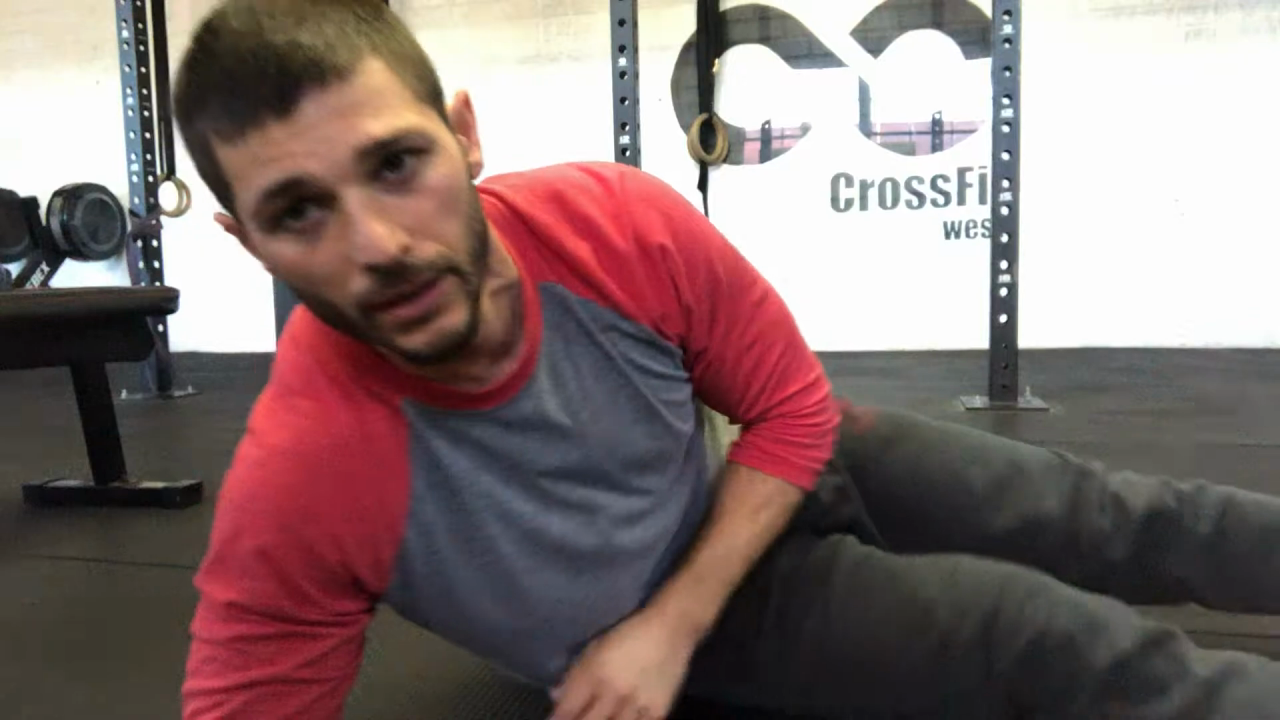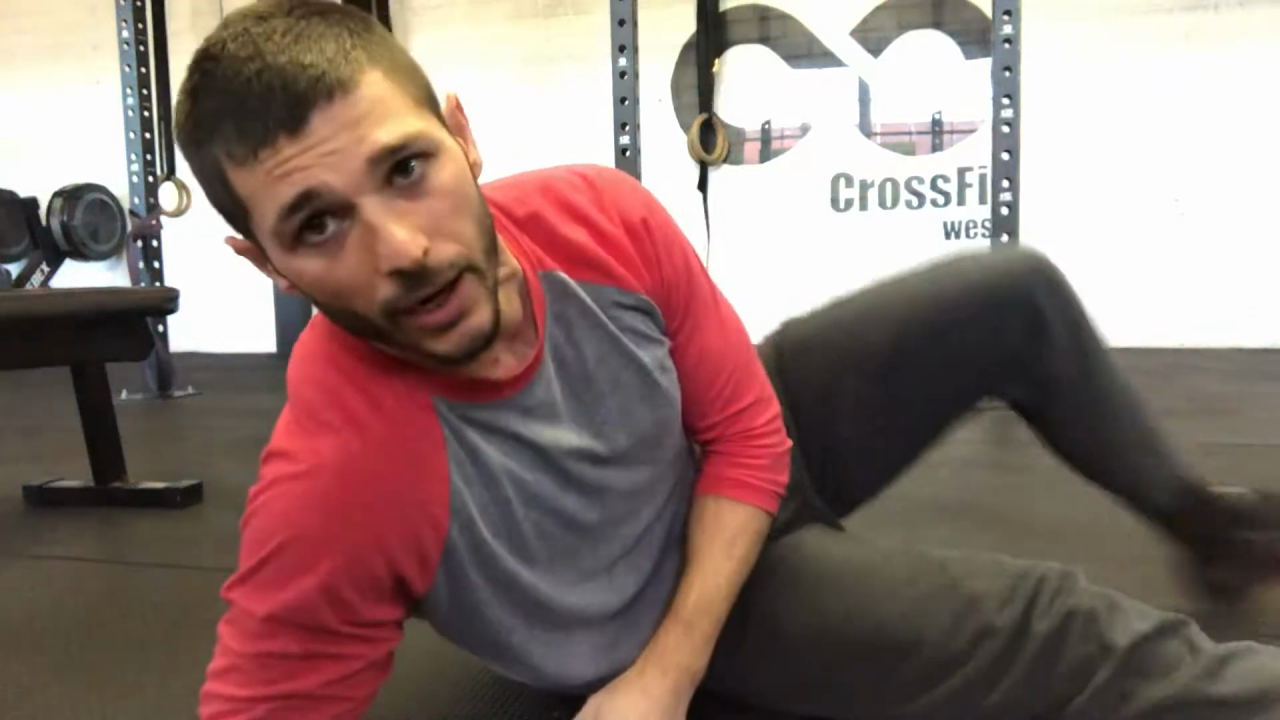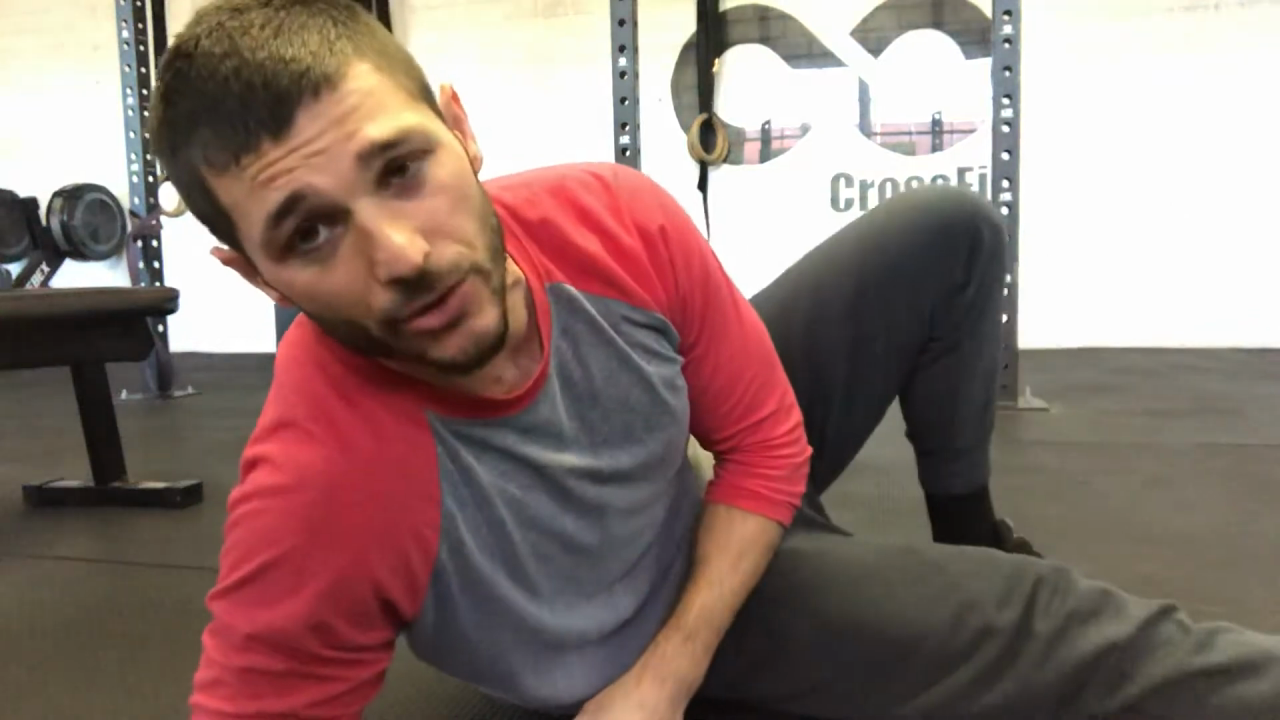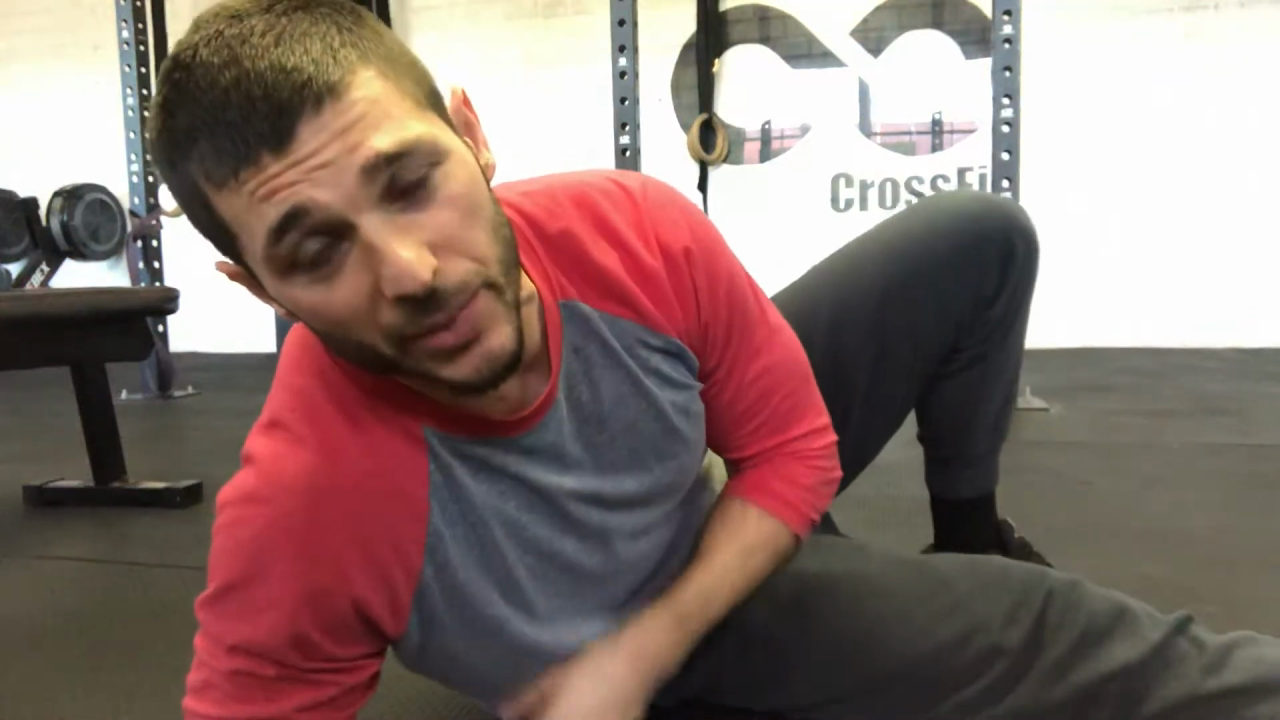
dt=0.4s
person 1, frame 1
left shoulder: (621, 224)
right shoulder: (296, 486)
left elbow: (797, 409)
left wrist: (677, 625)
left hip: (765, 483)
right hip: (636, 627)
left knee: (1113, 524)
person 1, frame 2
left shoulder: (600, 216)
right shoulder: (328, 487)
left elbow: (744, 435)
left hip: (733, 466)
right hip: (694, 608)
left knee: (1012, 293)
right knee: (1055, 632)
person 1, frame 3
left shoulder: (614, 219)
right shoulder: (308, 501)
left elbow: (764, 444)
left hip: (726, 517)
right hip: (644, 616)
left knee: (949, 232)
left ankle: (967, 530)
person 1, frame 4
left shoulder: (637, 231)
right shoulder: (295, 511)
left elbow: (793, 453)
left hip: (739, 531)
left knee: (981, 240)
left ankle: (968, 541)
